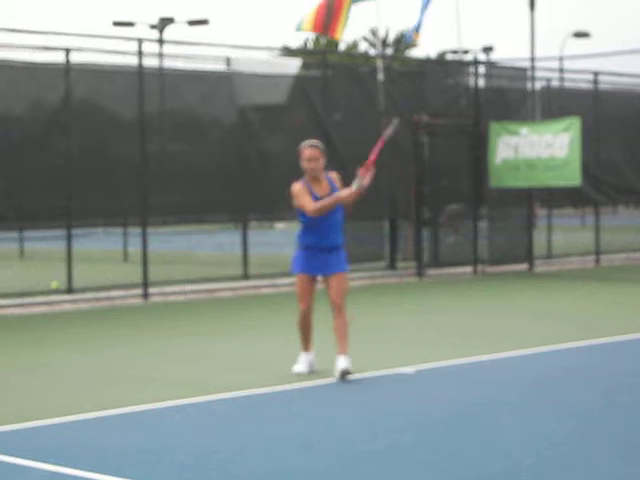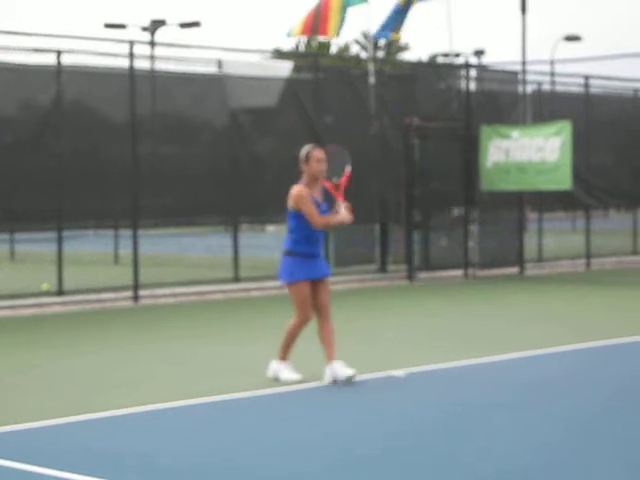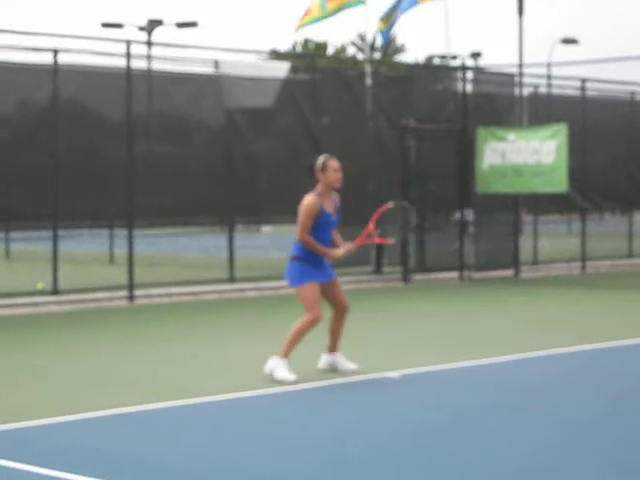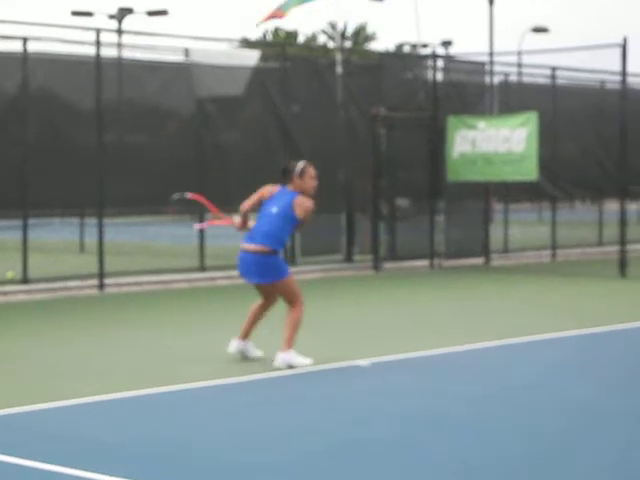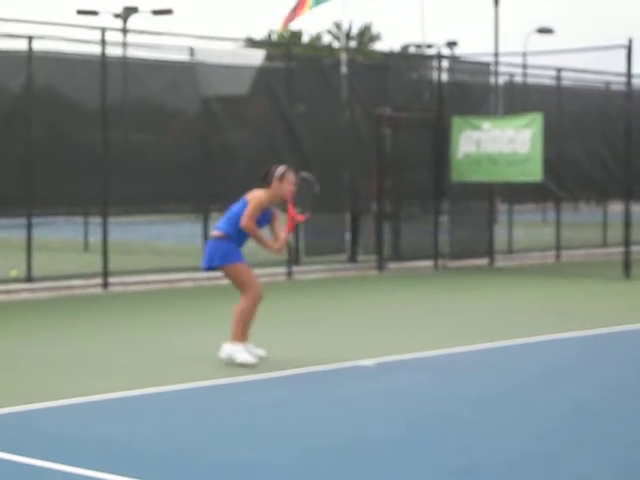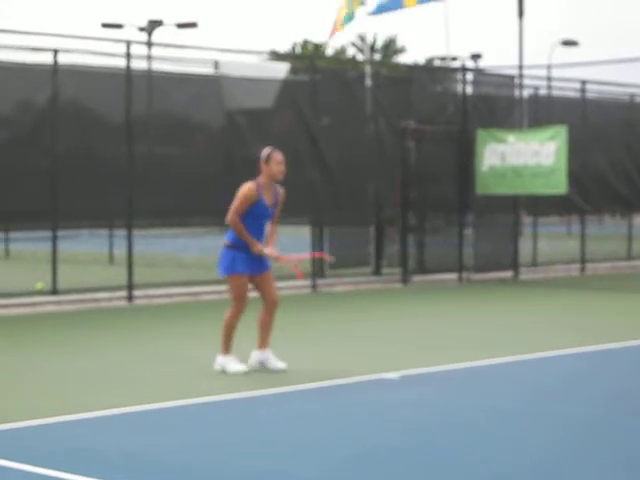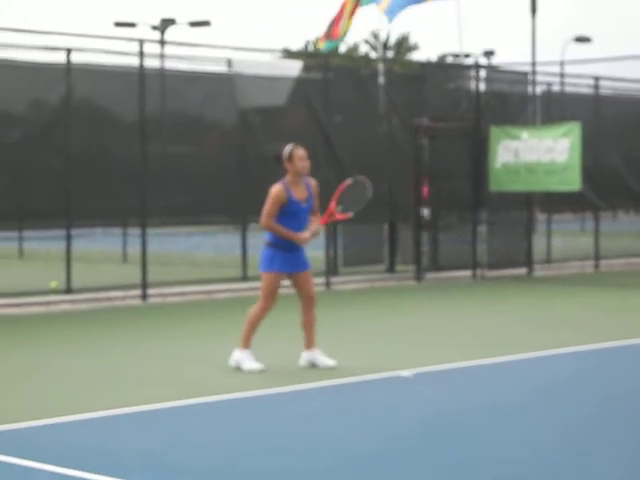
dt=0.5s
person 1, frame 1
left shoulder: (334, 177)
right shoulder: (298, 188)
left elbow: (344, 204)
right elbow: (312, 211)
left wrist: (361, 187)
right wrist: (337, 197)
left hip: (335, 252)
right hip: (308, 253)
left knee: (338, 305)
right knee: (304, 309)
left ankle: (342, 360)
right ankle: (307, 355)
person 1, frame 2
left shoulder: (319, 188)
right shoulder: (299, 191)
right elbow: (318, 223)
left wrist: (338, 214)
right wrist: (342, 219)
left hip: (316, 260)
right hip: (296, 261)
left knee: (324, 312)
right knee: (304, 316)
left ankle: (333, 366)
right ankle: (279, 363)
person 1, frame 3
left shoulder: (335, 199)
right shoulder: (311, 202)
right elbow: (302, 237)
left wrist: (342, 246)
right wrist: (328, 253)
left hip: (320, 265)
right hip: (303, 265)
left knee: (342, 307)
right knee: (313, 315)
left ankle: (332, 356)
right ankle: (278, 362)
person 1, frame 4
left shoulder: (270, 190)
right shoulder: (307, 204)
left elbow: (244, 207)
left wrist: (242, 221)
left hip: (247, 255)
right hip: (266, 258)
left knee: (268, 298)
right knee: (296, 303)
left ankle: (241, 342)
right ankle: (286, 353)
person 1, frame 5
left shoulder: (272, 210)
right shoulder: (262, 195)
left elbow: (278, 238)
right elbow: (246, 223)
left wrist: (283, 240)
right wrist: (268, 243)
left hip: (230, 247)
right hip: (222, 244)
left knee: (255, 294)
right knee: (251, 292)
left ankle: (241, 344)
right ankle: (234, 345)
person 1, frame 6
left shoulder: (279, 193)
right shoulder: (250, 189)
right elbow: (231, 218)
left wrist: (270, 246)
right wrist: (253, 243)
left hip: (256, 254)
right hip: (237, 252)
left knee: (272, 301)
right knee: (239, 305)
left ankle: (261, 353)
right ankle: (224, 356)
person 1, frame 7
left shoulder: (311, 185)
right shoulder: (279, 190)
right elbow: (266, 222)
left wrist: (313, 227)
right wrist: (295, 236)
left hip: (297, 253)
right hip: (276, 252)
left knee: (309, 299)
right knee: (266, 303)
left ankle: (310, 351)
right ankle: (242, 353)
